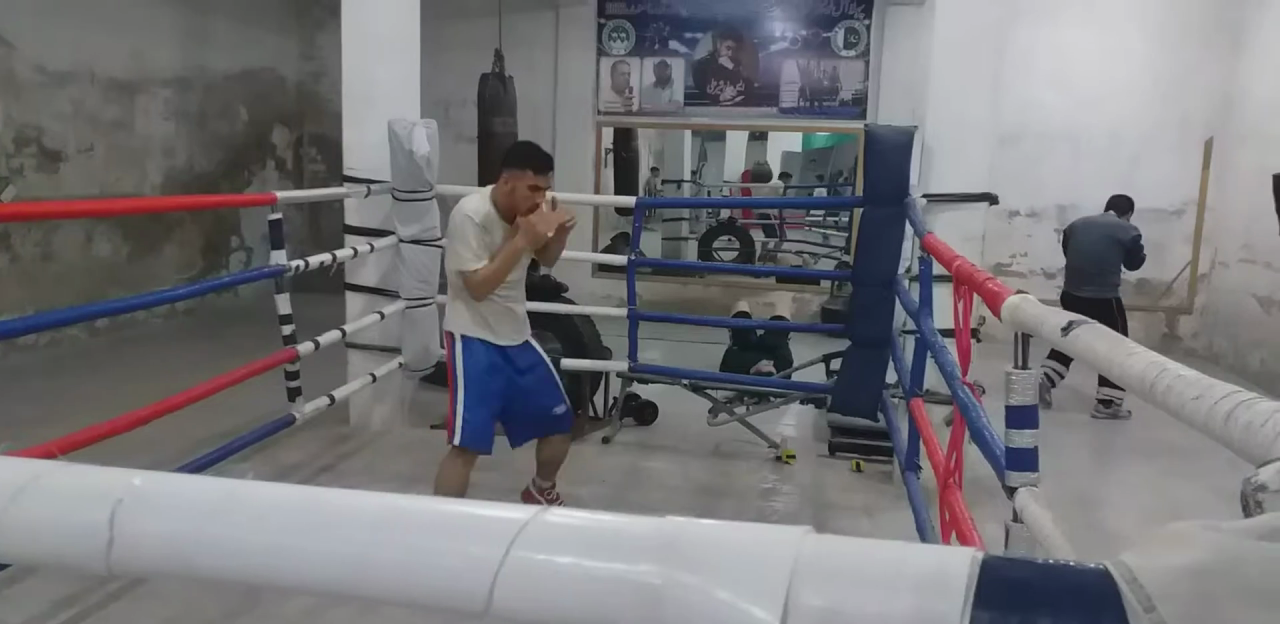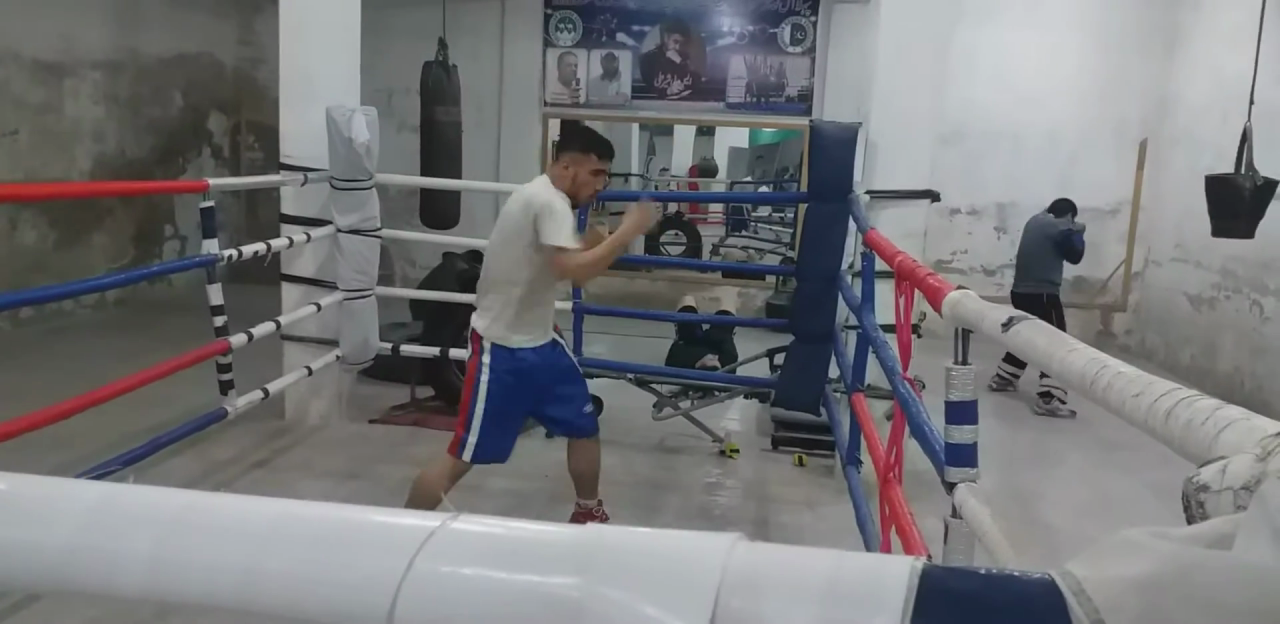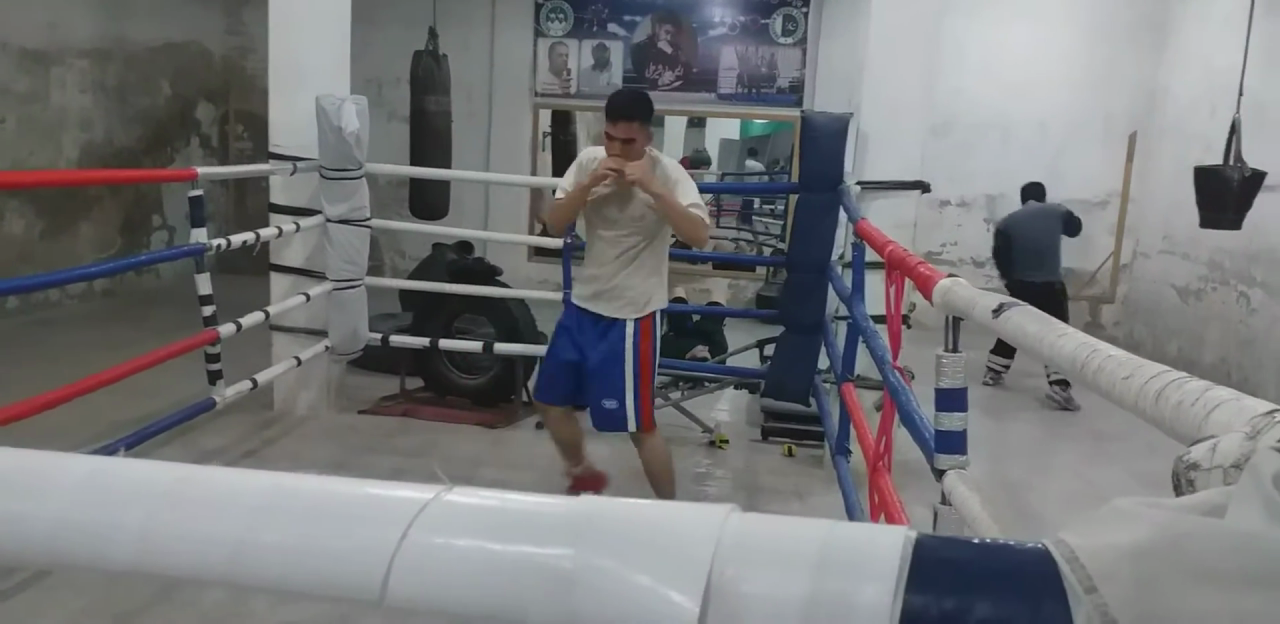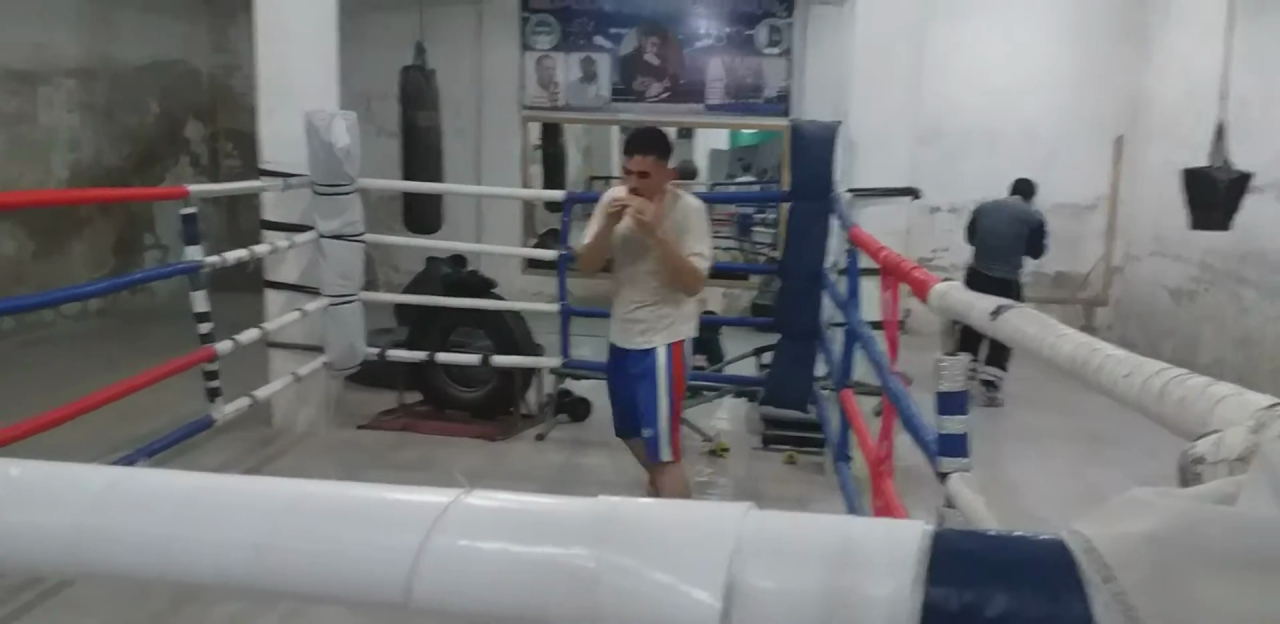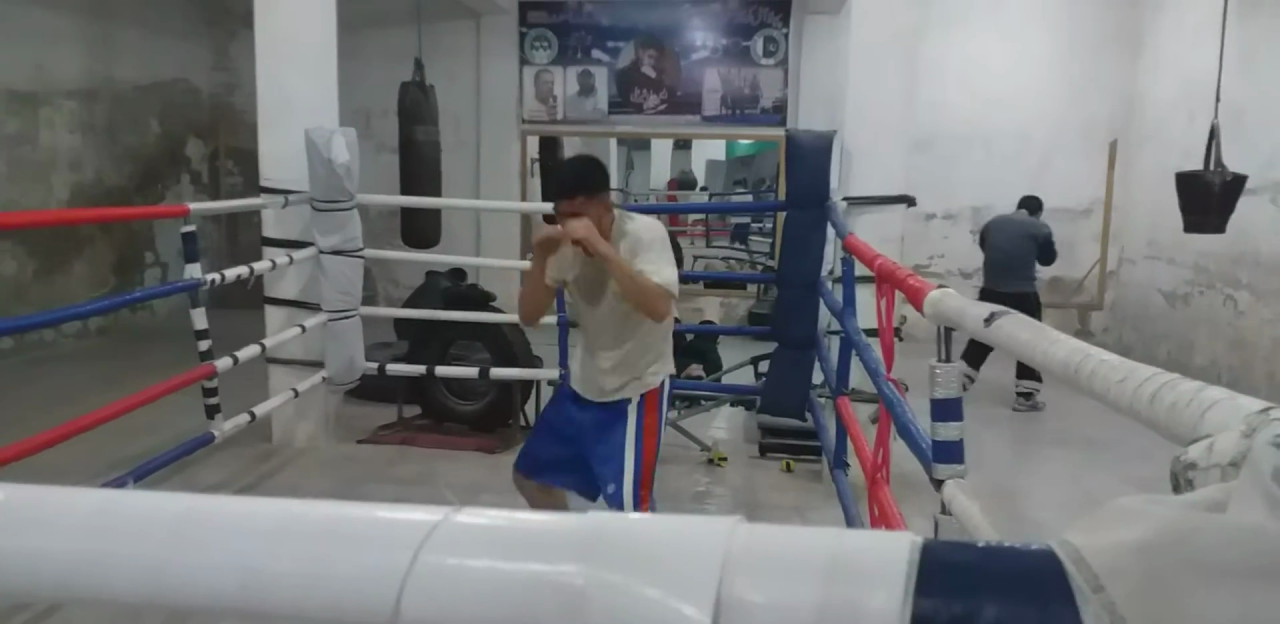
dt=1s
person 1, frame 1
left shoulder: (531, 210)
right shoulder: (470, 214)
left elbow: (546, 259)
right elbow: (478, 287)
left wrist: (560, 233)
right wrist: (522, 240)
left hip: (517, 339)
right hip: (472, 340)
left knee: (560, 424)
right knee: (466, 447)
left ankle: (540, 492)
person 1, frame 2
left shoulder: (556, 201)
right shoulder: (546, 201)
right elbow: (574, 270)
left wrist: (613, 236)
right wrist: (630, 227)
left hip: (539, 340)
right hip: (501, 345)
left knee: (586, 430)
right knee: (463, 457)
left ankle: (588, 513)
person 1, frame 3
left shoulder: (667, 173)
right shoulder: (589, 161)
left elbow: (699, 236)
right elbow: (554, 225)
left wrist: (652, 188)
right wrist: (588, 185)
left hip: (633, 314)
right hip: (583, 305)
left knee: (638, 424)
right knee: (551, 403)
right ankle: (582, 475)
person 1, frame 4
left shoulder: (689, 210)
right shoulder: (613, 200)
left elbow: (693, 284)
right elbow: (586, 265)
left wrist: (657, 233)
right wrist: (608, 223)
left hip: (666, 340)
right hip: (622, 337)
left knee: (664, 452)
right knee: (631, 432)
right ankle: (660, 489)
person 1, frame 5
left shoulder: (646, 233)
right shoulder: (560, 242)
left elbow: (659, 308)
right elbow: (528, 316)
left wrist: (603, 250)
right wrist: (540, 260)
left hip: (638, 390)
right hip: (582, 386)
left knee: (627, 508)
right knee: (529, 476)
person 2, frame 1
left shoulder: (1078, 224)
right shoulder: (1127, 231)
left elbow: (1067, 250)
right elbow: (1134, 263)
left hip: (1072, 294)
right hip: (1104, 299)
left ankle: (1044, 379)
right ankle: (1107, 403)
person 2, frame 2
left shoulder: (1035, 221)
right shoulder: (1062, 228)
right elbow: (1074, 255)
right wrist: (1077, 233)
left hip: (1020, 292)
right hip: (1043, 295)
left ankle: (1002, 378)
right ankle: (1048, 399)
person 2, frame 3
left shoulder: (1007, 223)
right shoulder: (1058, 212)
left elbow: (1001, 255)
right elbow: (1076, 229)
left wrist: (1006, 275)
left hip: (1019, 285)
right hip: (1051, 285)
left ankle: (993, 372)
right ankle: (1060, 386)
person 2, frame 4
left shoulder: (984, 208)
right shoulder: (1033, 218)
left elbow: (971, 237)
right elbow: (1035, 251)
left hip: (977, 275)
right hip: (1006, 282)
left knee: (971, 327)
right ankle: (988, 388)
person 2, frame 5
left shoulder: (993, 223)
right shoulder: (1039, 229)
left elbow: (985, 246)
right elbow: (1048, 259)
left hip: (991, 291)
right hip: (1023, 294)
left ankle: (959, 379)
right ankle: (1026, 396)
